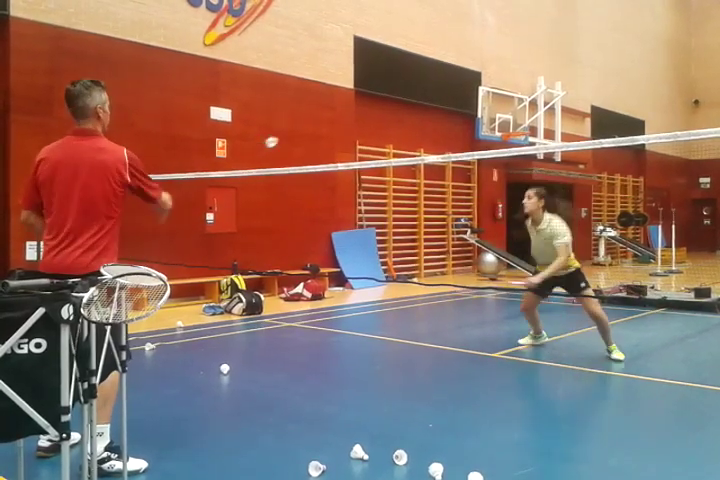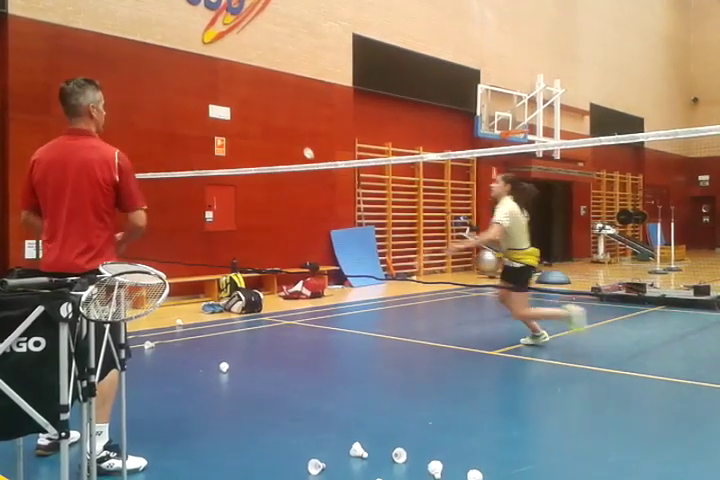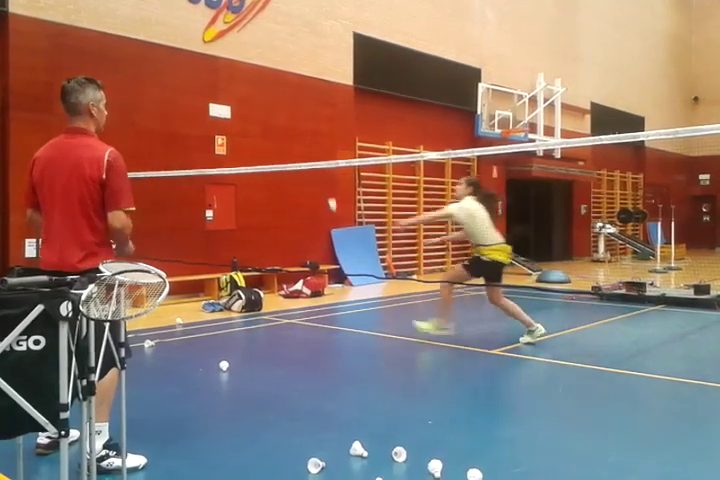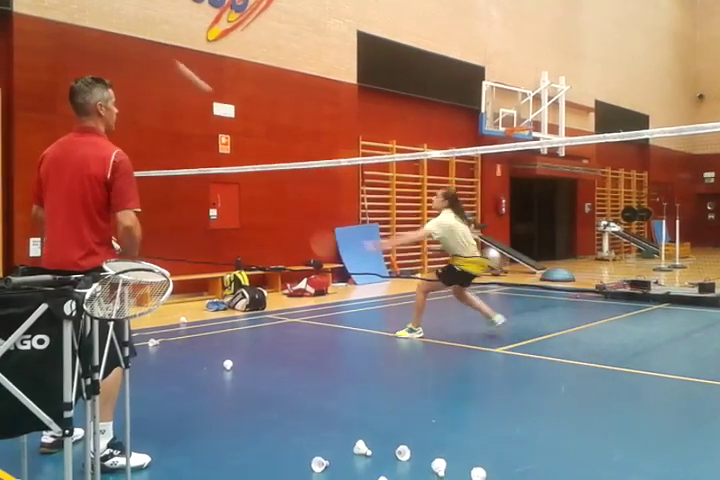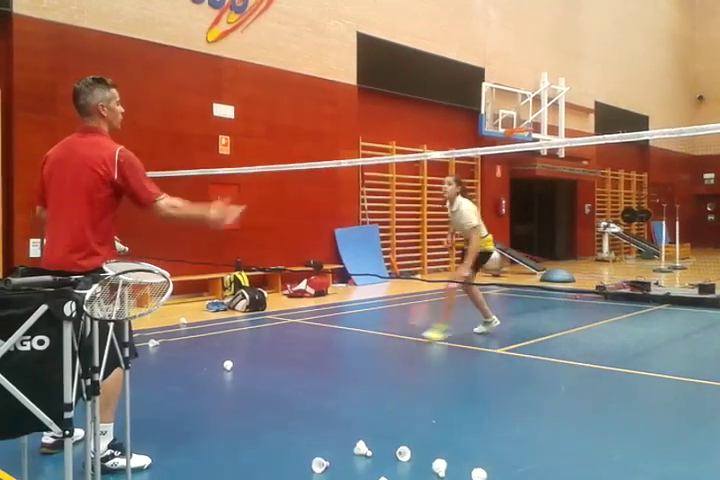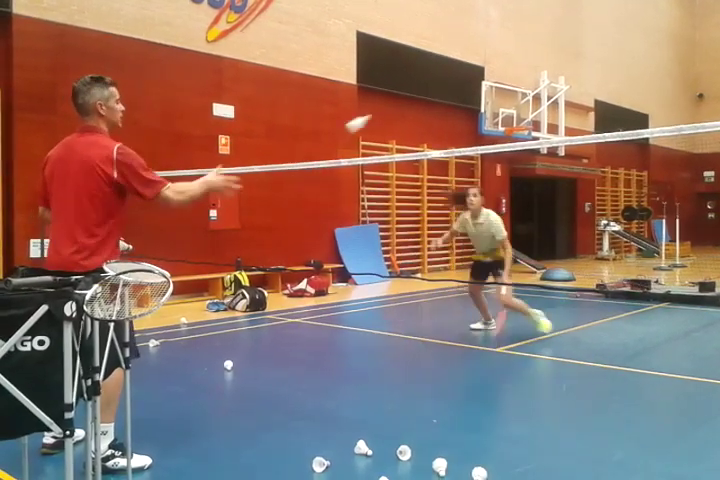
dt=0.2s
person 1, frame 1
left shoulder: (46, 156)
right shoulder: (120, 158)
left elbow: (29, 217)
right elbow: (163, 203)
right wrist: (166, 200)
left hip: (54, 272)
right hip: (95, 274)
right knee: (109, 362)
left ankle: (50, 435)
right ankle: (102, 450)
person 1, frame 2
left shoulder: (41, 157)
right shoulder: (112, 158)
left elbow: (28, 217)
right elbow: (139, 221)
right wrist: (120, 242)
left hip: (54, 271)
right hip: (94, 273)
right knee: (107, 360)
left ankle: (50, 433)
right ankle: (100, 449)
person 1, frame 3
left shoulder: (42, 155)
right shoulder: (106, 156)
left elbow: (32, 215)
right elbow: (118, 223)
right wrist: (124, 247)
left hip: (53, 270)
right hip: (92, 272)
right knee: (107, 359)
left ankle: (50, 431)
right ankle: (101, 447)
person 1, frame 4
left shoulder: (51, 153)
right shoulder: (113, 157)
left elbow: (38, 212)
right elbow: (127, 224)
right wrist: (134, 260)
left hip: (54, 269)
right hip: (94, 271)
right knee: (111, 358)
left ankle: (54, 429)
right ankle: (105, 446)
person 1, frame 5
left shoulder: (53, 154)
right shoulder: (115, 156)
left elbow: (41, 212)
right elbow: (161, 205)
right wrist: (209, 214)
left hip: (54, 269)
right hip: (91, 272)
right knee: (111, 359)
left ankle: (53, 431)
right ankle: (105, 447)
person 1, frame 6
left shoulder: (56, 154)
right shoulder: (115, 154)
left elbow: (45, 213)
right elbow: (169, 194)
right wrist: (209, 182)
left hip: (59, 269)
right hip: (94, 272)
right knee: (113, 358)
left ankle: (54, 431)
right ankle: (105, 447)
person 2, frame 1
left shoulder: (556, 226)
right shoulder: (530, 223)
left elbow: (563, 259)
left wrist: (540, 278)
left hip: (567, 271)
right hip: (545, 269)
left knee: (595, 312)
right knee: (526, 308)
left ankle: (611, 346)
right ankle: (538, 335)
person 2, frame 2
left shoulder: (505, 208)
right shoulder: (513, 205)
left elbow: (492, 235)
left wrist: (461, 246)
left hip: (520, 261)
right hip: (515, 258)
left knee: (520, 313)
right knee: (503, 297)
left ankle: (570, 313)
right ankle: (537, 333)
person 2, frame 3
left shoulder: (463, 206)
right shoulder: (475, 206)
left elbow: (433, 216)
left wrist: (407, 222)
right wrist: (442, 239)
left hip: (489, 256)
right hip: (496, 254)
left knee: (447, 280)
right knee: (495, 298)
left ankle: (442, 323)
right ankle: (533, 328)
person 2, frame 4
left shoulder: (441, 221)
right shoulder: (454, 217)
left elbow: (416, 236)
left wrist: (390, 243)
right wrist: (440, 246)
left hip: (463, 265)
right hip: (473, 262)
left knee: (422, 288)
right knee: (459, 293)
left ankle: (414, 328)
right ankle: (494, 316)
person 2, frame 5
left shoulder: (464, 208)
right shoulder: (450, 204)
left elbow: (475, 239)
left wrist: (467, 265)
right wrist: (450, 236)
left hip: (480, 247)
right hip: (471, 245)
left knee: (452, 285)
right knee: (466, 285)
left ankle: (443, 327)
right ankle: (489, 320)
person 2, frame 6
left shoulder: (493, 219)
right shoulder: (464, 218)
left elbow: (506, 248)
right elbow: (452, 232)
left wrist: (506, 274)
right wrist: (440, 241)
left hip: (498, 258)
right hip: (481, 257)
left knee: (505, 300)
right knee: (474, 292)
left ankle: (536, 316)
right ankle: (488, 321)
